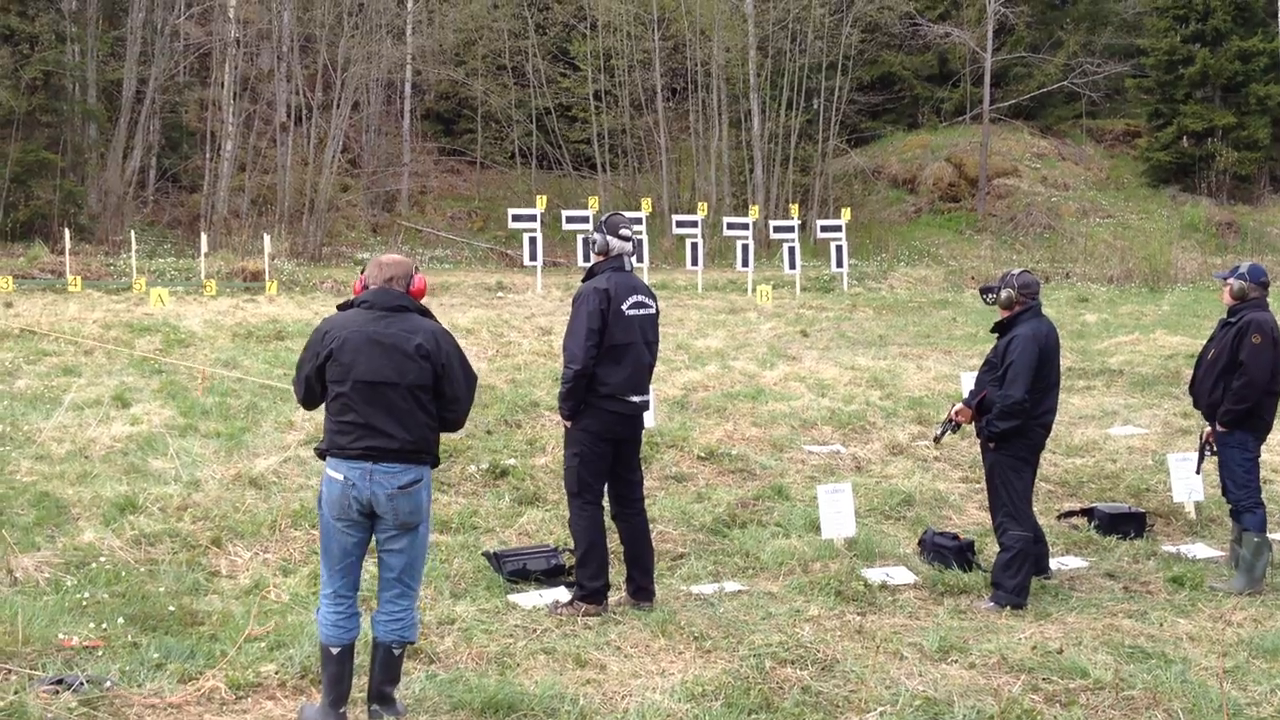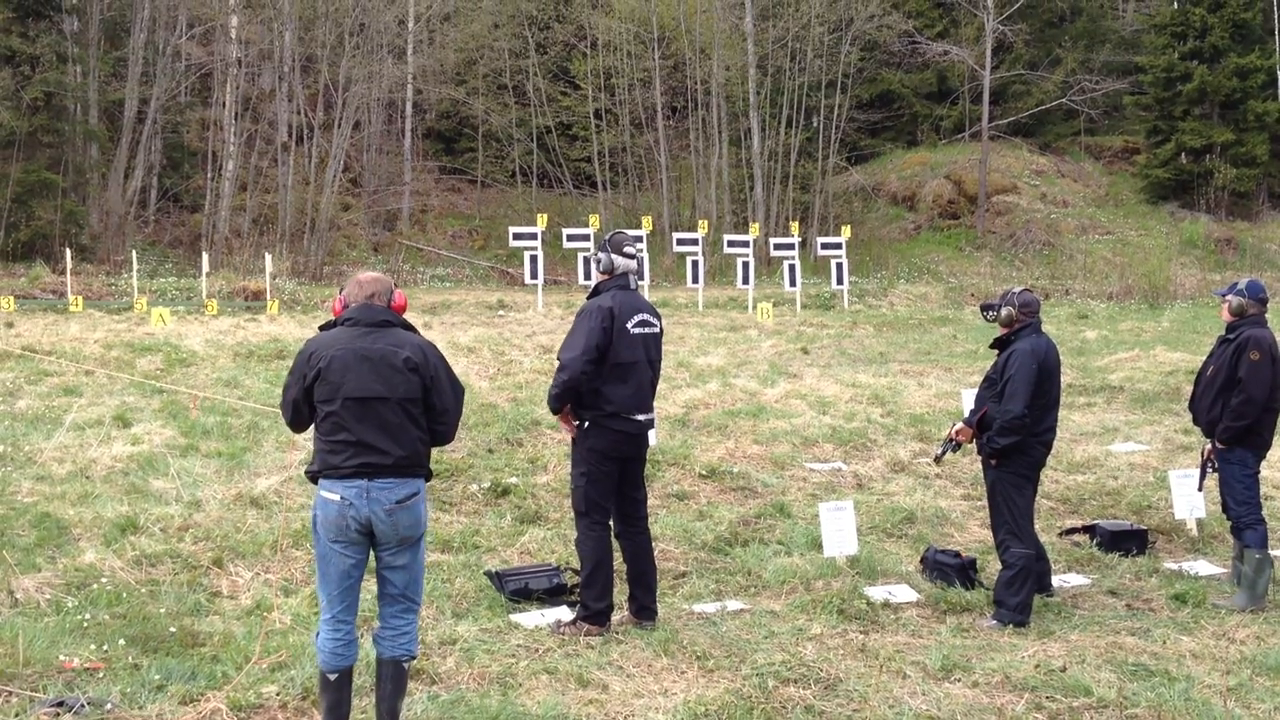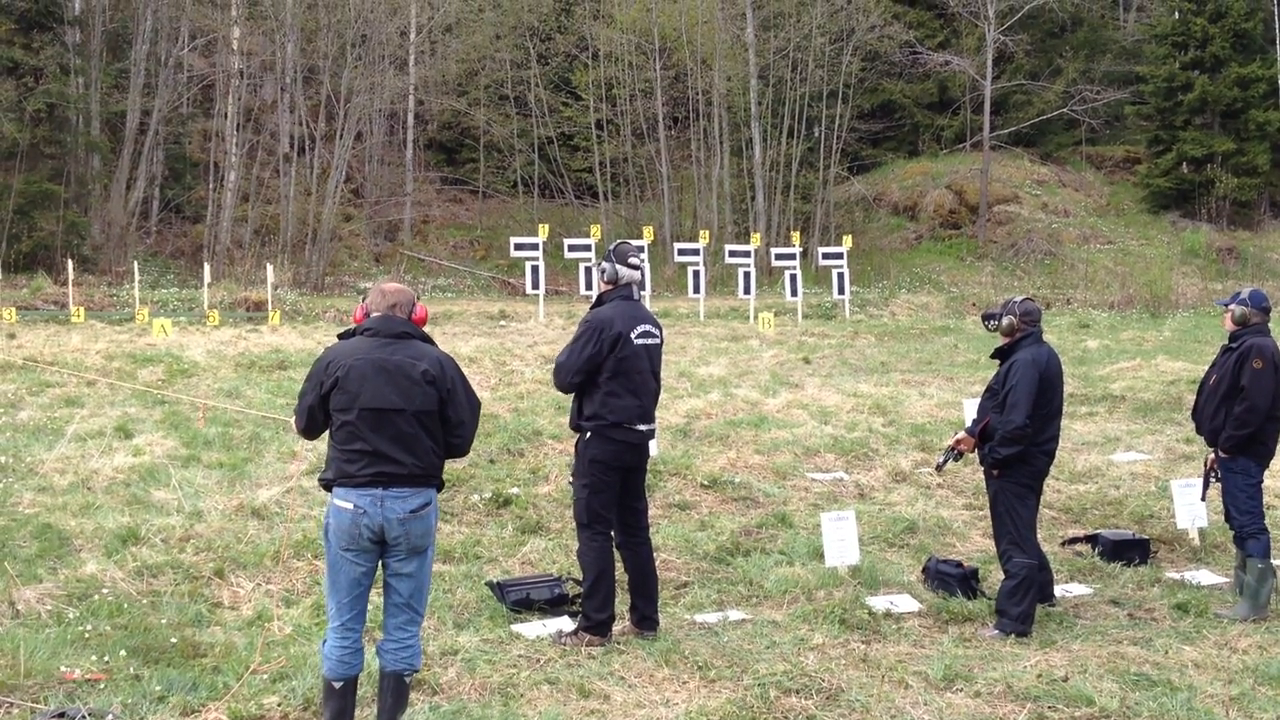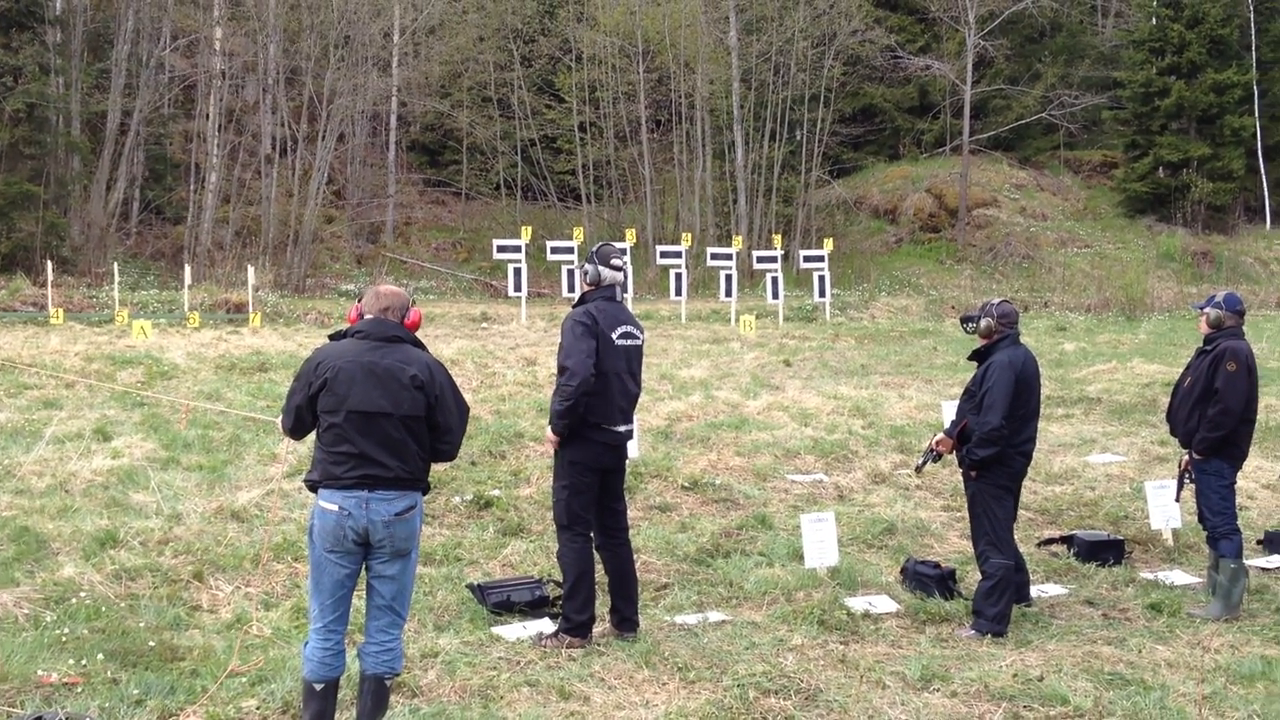
dt=0.7s
person 1, frame 1
left shoulder: (333, 329)
right shoulder: (432, 336)
left elbow: (306, 395)
right elbow: (456, 413)
left hip: (345, 474)
right hip: (407, 478)
left knee: (338, 594)
right knee: (398, 595)
person 1, frame 2
left shoulder: (318, 349)
right shoulder: (418, 349)
left elbow: (294, 418)
right elbow: (446, 426)
left hip: (338, 493)
right hip: (403, 493)
left knee: (337, 617)
right knee: (399, 613)
person 1, frame 3
left shoulder: (336, 358)
right shoulder: (436, 362)
left elbow: (306, 425)
right elbow: (460, 440)
left hip: (351, 502)
right hip: (415, 503)
left knee: (344, 626)
right knee: (403, 626)
person 1, frame 4
left shoulder: (326, 358)
right shoulder: (426, 367)
left elbow: (292, 425)
right elbow: (448, 445)
left hip: (336, 503)
right hip: (399, 507)
left knee: (326, 627)
right knee: (385, 629)
person 2, frame 1
left shoulder: (596, 291)
right shoulder: (644, 293)
left elbow: (579, 358)
left wrist: (567, 408)
left hip: (596, 412)
right hip: (632, 410)
left knee: (585, 502)
right knee: (629, 500)
left ankle: (590, 596)
right ankle: (640, 590)
person 2, frame 2
left shoulder: (600, 308)
right shoulder: (649, 312)
left elbow: (572, 367)
left wrist: (559, 403)
left hip: (601, 429)
right hip: (638, 428)
left knee: (592, 521)
right knee: (634, 519)
left ankle: (593, 616)
right ankle: (643, 609)
person 2, frame 3
left shoulder: (603, 319)
right shoulder: (650, 322)
left elbow: (565, 376)
left wrist: (587, 367)
left hip: (603, 440)
right hip: (639, 438)
left knee: (594, 531)
right knee: (634, 529)
left ankle: (595, 626)
right ankle: (645, 619)
person 2, frame 4
left shoulder: (585, 317)
right shoulder: (631, 323)
left elbow: (576, 377)
left wrist: (557, 425)
left hip: (583, 441)
right hip: (616, 439)
left knee: (574, 532)
right knee: (613, 530)
left ankle: (575, 629)
right ankle: (625, 620)
person 3, frame 1
left shoulder: (1024, 336)
right shoulder: (1036, 327)
left elbow: (1014, 396)
right elbow: (997, 380)
left wrist: (991, 431)
right wrist: (970, 403)
left hip: (1012, 437)
right hip: (1023, 432)
left knee: (1010, 512)
right knee: (1017, 504)
left ankle: (1008, 593)
right ankle: (1036, 563)
person 3, frame 2
left shoulder: (1023, 352)
right shoulder: (1038, 345)
left elbow: (1014, 412)
right elbow: (998, 398)
left wrist: (992, 447)
right wrist: (972, 423)
left hip: (1013, 453)
right hip: (1027, 449)
left knee: (1011, 529)
right knee: (1018, 521)
left ankle: (1011, 611)
right ankle: (1039, 580)
person 3, frame 3
left shoulder: (1024, 361)
right shoulder: (1039, 354)
left elbow: (1016, 422)
right elbow: (1001, 408)
left wrist: (995, 458)
right wrist: (974, 432)
left hip: (1015, 464)
right hip: (1029, 459)
left knee: (1014, 540)
right knee: (1021, 531)
left ankle: (1013, 620)
right ankle: (1041, 590)
person 3, frame 4
left shoulder: (1001, 363)
right shoulder: (1019, 356)
left elbow: (992, 423)
right elbow: (978, 409)
left wrist: (972, 459)
right wrist: (952, 433)
left hip: (993, 464)
right hip: (1009, 459)
left knee: (991, 541)
right knee: (1000, 531)
left ankle: (989, 621)
right ankle: (1017, 590)
person 4, frame 1
right shoulder: (1237, 320)
left elbow: (1252, 379)
left wrist: (1224, 419)
right wrist: (1215, 420)
left hip: (1241, 427)
right hip: (1230, 425)
left knee: (1245, 497)
right knee: (1236, 495)
left ankle: (1250, 577)
right ankle: (1239, 563)
person 4, frame 2
right shoulder: (1236, 337)
left elbow: (1251, 396)
left wrist: (1223, 436)
right wrist: (1215, 437)
left hip: (1240, 443)
right hip: (1230, 442)
left knee: (1245, 513)
right knee: (1236, 511)
left ankle: (1252, 593)
right ankle: (1240, 578)
person 4, frame 3
right shoulder: (1239, 346)
left wrist: (1227, 445)
right wrist: (1218, 446)
left hip: (1243, 453)
right hip: (1233, 452)
left knee: (1248, 523)
right knee: (1239, 521)
right ankle: (1243, 587)
person 4, frame 4
left shoulder: (1232, 352)
right shoulder: (1214, 349)
left elbow: (1227, 407)
left wrist: (1201, 446)
right wrist: (1192, 448)
left hip: (1217, 455)
right hip: (1207, 453)
left knee: (1222, 523)
right knee: (1212, 521)
left ankle: (1227, 602)
right ankle: (1216, 587)
